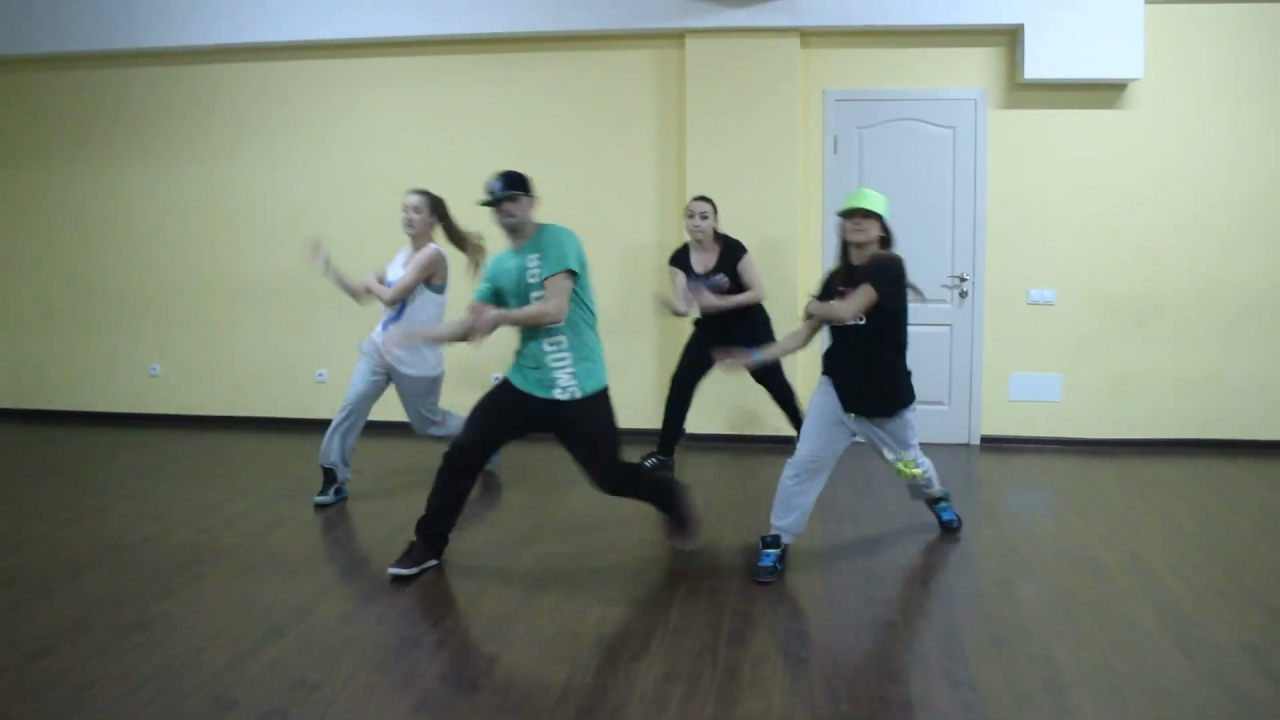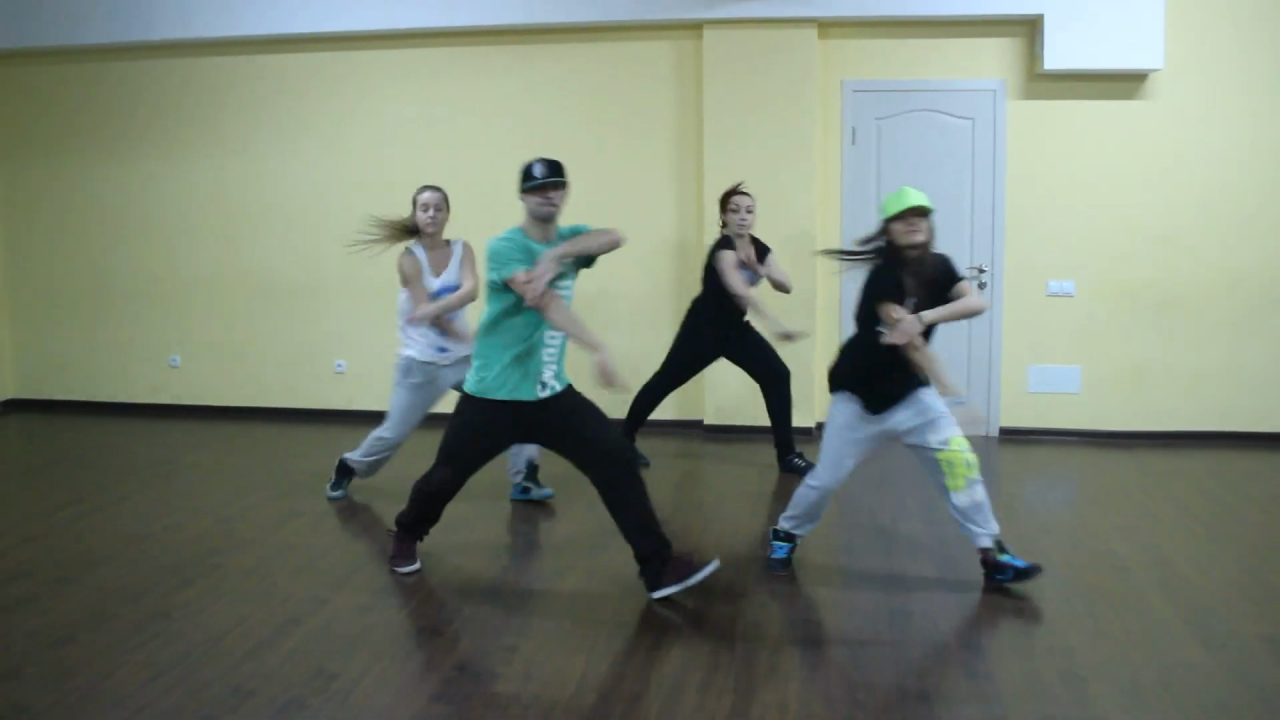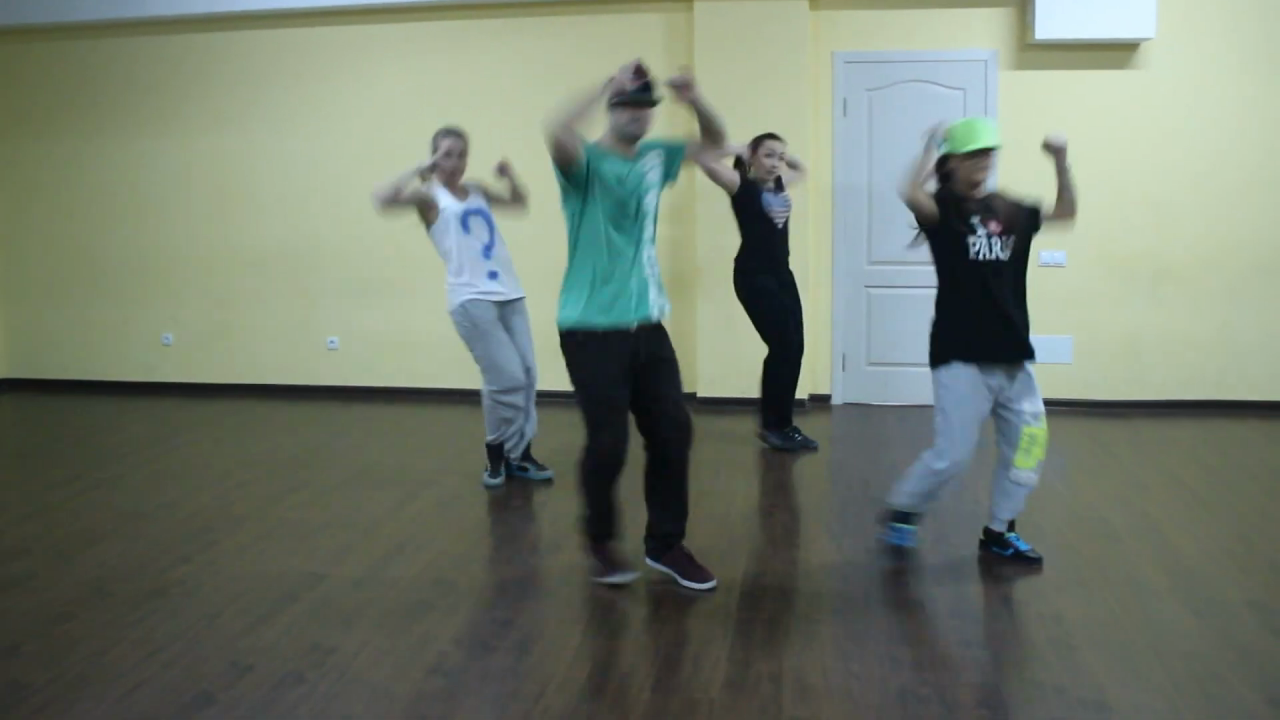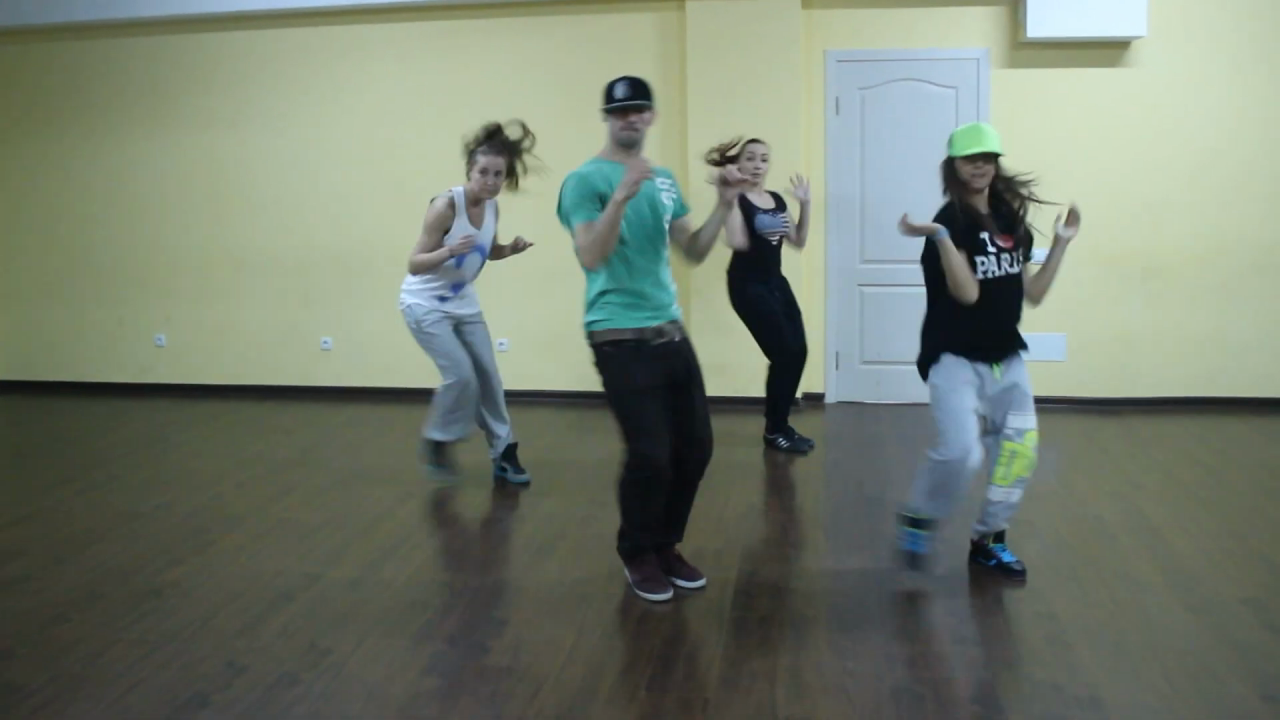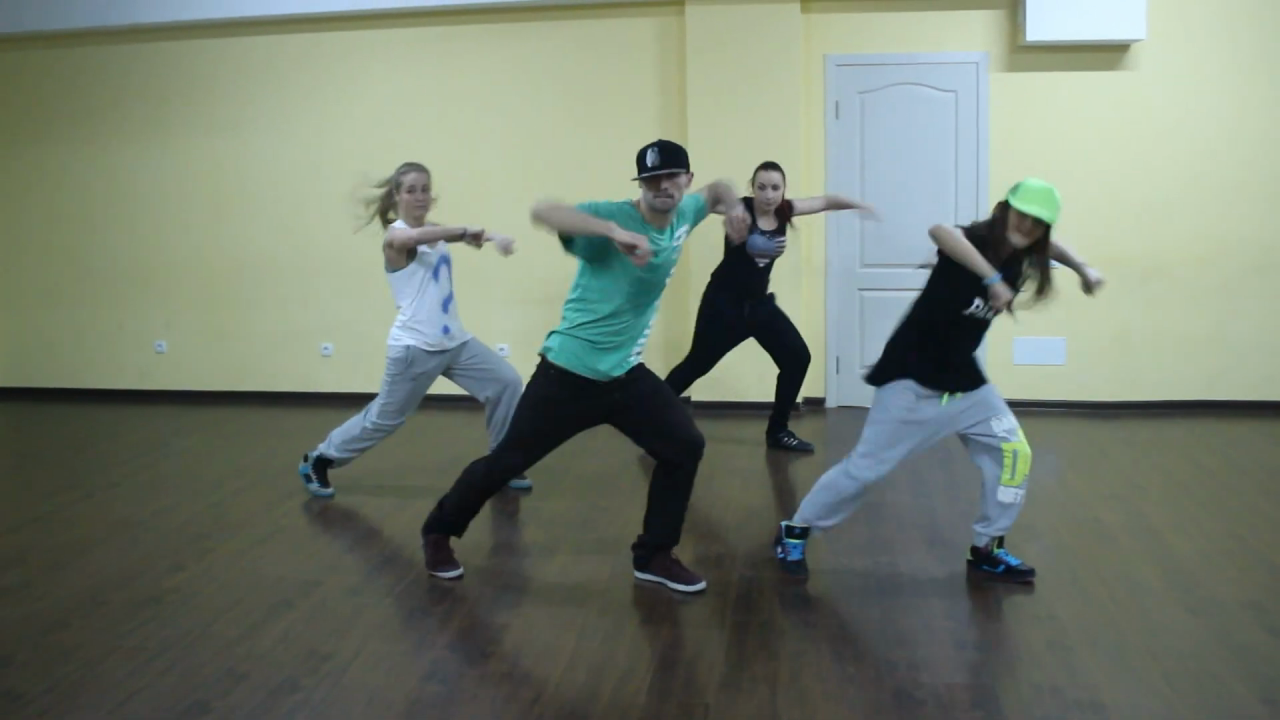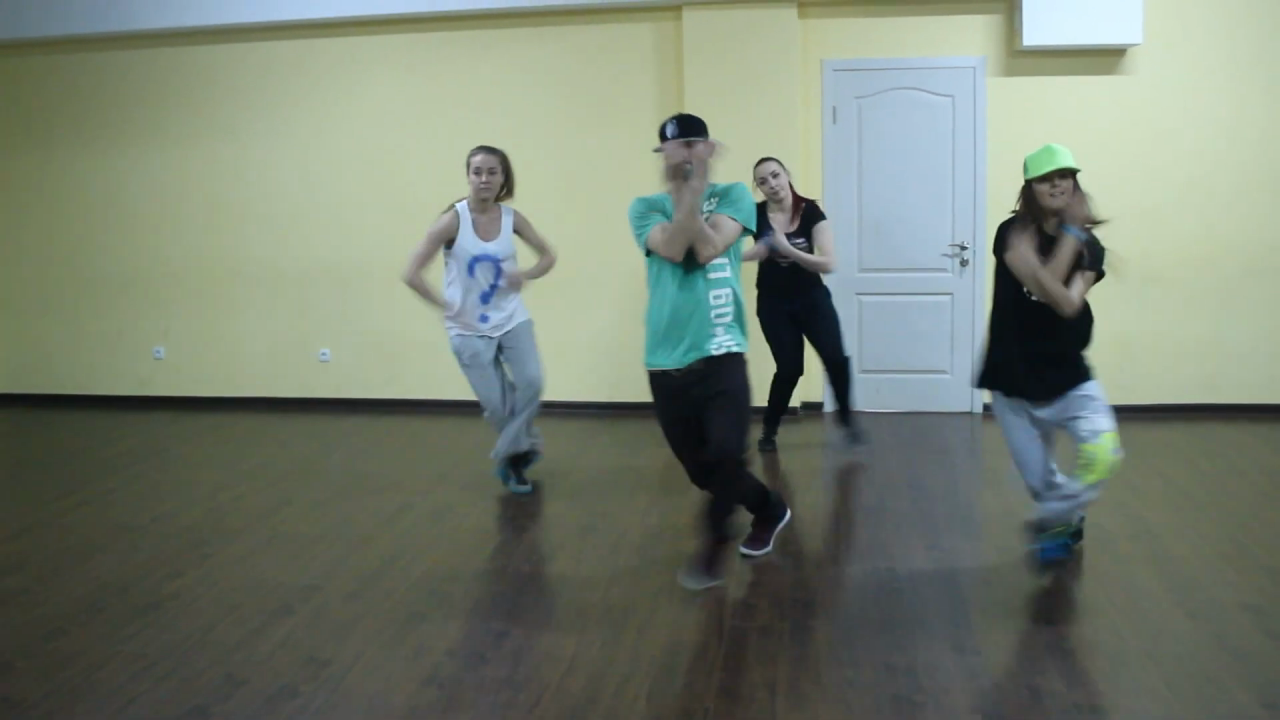
dt=0.4s
person 1, frame 1
left shoulder: (559, 241)
right shoulder: (498, 266)
left elbow: (553, 311)
right elbow: (473, 324)
left wrist: (498, 317)
right wrist: (421, 333)
left hip: (581, 389)
right hip: (525, 384)
left knee: (609, 475)
right knee: (461, 454)
left ankle: (673, 502)
right ankle: (429, 544)
person 1, frame 2
left shoulder: (571, 239)
right shoulder: (504, 247)
left elbow: (614, 238)
right elbow: (539, 298)
left wrist: (556, 256)
right wrist: (595, 347)
left hip: (551, 393)
right hip: (492, 397)
left knee: (616, 461)
right knee: (444, 478)
left ankle: (659, 567)
right ankle: (407, 535)
person 1, frame 3
left shoulder: (654, 157)
right shoulder: (583, 160)
left elbow: (713, 141)
right elbow: (556, 131)
left wrist: (693, 98)
right wrist: (612, 84)
left hip: (646, 324)
right hip: (591, 329)
left knee: (671, 434)
right knee: (608, 442)
left ankle: (667, 545)
right ankle: (600, 542)
person 1, frame 4
left shoulder: (663, 180)
right shoulder: (585, 181)
left elbow: (694, 252)
right elbow: (591, 258)
left wrist: (725, 201)
right wrist: (623, 194)
left hip: (669, 332)
right hip: (620, 336)
left knee: (695, 447)
right knee: (651, 454)
left ankle: (662, 546)
right ankle: (637, 555)
person 1, frame 5
left shoulder: (684, 213)
right shoulder: (612, 217)
left elbow: (719, 187)
right elbow: (543, 212)
left wrist: (732, 206)
right wrist: (614, 231)
left hip: (625, 373)
right hip: (570, 370)
left knee: (685, 446)
right knee: (508, 460)
left ankle: (654, 555)
right ankle: (438, 532)
person 1, frame 6
left shoulder: (734, 196)
right shoulder: (646, 207)
left elbow: (709, 248)
right elbow: (674, 249)
left wrist: (690, 193)
right wrist: (684, 190)
left hip: (721, 358)
right hip: (667, 366)
left knee: (727, 453)
right knee: (704, 468)
left ankle: (713, 551)
right ankle: (770, 511)
person 2, frame 1
left shoulder: (890, 267)
right shoulder: (836, 278)
left elbow: (845, 311)
right elbow: (803, 335)
left wrist: (814, 307)
right wrist: (755, 356)
left hip: (885, 392)
right hip: (836, 387)
left knee: (907, 461)
right knee: (805, 461)
left ankle: (937, 497)
right ankle: (776, 542)
person 2, frame 2
left shoulder: (937, 267)
right shoulder: (885, 274)
left elbow: (975, 303)
right elbow: (904, 336)
left wrist: (927, 316)
left hip: (909, 389)
right hip: (859, 391)
left knee: (959, 461)
right knee: (827, 476)
left ankle: (993, 557)
right ankle: (786, 533)
person 2, frame 3
left shoulder: (1004, 209)
right shoulder: (942, 211)
left elbow: (1064, 212)
right elbow: (911, 194)
left wrist: (1059, 159)
right wrist: (933, 144)
left hip: (1011, 354)
right hip: (962, 356)
left knee: (1029, 443)
right knee: (952, 453)
left ankle: (999, 532)
right ankle: (902, 511)
person 2, frame 4
left shoulder: (1010, 222)
right shoulder: (948, 223)
left elbow: (1033, 295)
right elbow: (967, 295)
left wrist: (1060, 244)
right wrist: (940, 237)
left hip: (1005, 360)
right hip: (955, 358)
left knee: (1018, 452)
right knee: (957, 454)
left ankle: (988, 540)
right ankle: (918, 521)
person 2, frame 5
left shoulder: (1019, 254)
right shoulder: (973, 242)
left elbow: (1046, 244)
right elbow: (939, 232)
left wrist: (1084, 269)
right wrist: (992, 279)
left hip: (965, 381)
right hip: (913, 379)
left knee: (1013, 454)
right knee: (866, 467)
left ankle: (986, 550)
right ankle: (795, 531)
person 2, frame 6
left shoulder: (1091, 246)
right shoulder: (1014, 233)
left elbow: (1068, 306)
right elbow: (1033, 279)
right wrist: (1071, 233)
left hip: (1070, 380)
right hip: (1012, 382)
left knee: (1104, 456)
right knee: (1039, 475)
left ankle: (1060, 518)
right ankle: (1059, 519)
person 3, frame 1
left shoulder: (433, 256)
right shoulder: (402, 254)
left elbow: (390, 297)
right elbow: (361, 295)
left wrist: (372, 281)
right wrist: (329, 267)
left hip: (417, 359)
right hip: (379, 348)
left knee: (427, 422)
right knee: (351, 407)
right ankle: (334, 477)
person 3, frame 2
left shoulder: (462, 249)
right shoulder: (409, 258)
left elbow: (471, 290)
right elbow: (424, 310)
left wrist: (435, 309)
left hip: (463, 353)
right hip: (422, 359)
right knee: (396, 428)
left ankle: (524, 479)
right ankle: (349, 468)
person 3, frame 3
left shoulder: (477, 191)
right shoulder: (428, 195)
left elbow: (520, 203)
right elbow: (383, 200)
left wrist: (509, 175)
right wrist: (419, 173)
left hip: (509, 295)
right hip: (471, 300)
left knee: (525, 374)
right knee: (507, 376)
left ankle: (518, 453)
right ankle: (496, 452)
person 3, frame 4
left shoulder: (492, 207)
right shoulder: (445, 206)
right elbow: (414, 265)
left wrist: (512, 248)
right wrist: (447, 251)
left hip: (463, 307)
right hip: (424, 305)
left knee: (488, 378)
right knee: (461, 379)
left ankle: (504, 453)
right ankle: (438, 444)
person 3, frame 5
left shoulder: (431, 234)
right shoulder: (396, 236)
right elbow: (425, 235)
left wrist: (486, 236)
right wrist: (472, 231)
left hip: (455, 341)
right hip: (415, 347)
left knee: (507, 384)
right knee: (384, 417)
right ankle: (316, 461)
person 3, frame 6
left shoulder: (512, 218)
right shoulder: (453, 219)
left elbow: (548, 257)
right elbow: (413, 275)
left wrist: (526, 274)
right wrist: (451, 310)
left hip: (512, 320)
right hip: (469, 329)
left knee: (529, 383)
right knee: (495, 404)
left ankle: (516, 453)
right ankle: (511, 453)
person 4, frame 1
left shoulder: (733, 249)
right shoulder: (679, 258)
left elbow: (759, 292)
right elbow: (680, 306)
left wrist: (719, 303)
right wrist: (676, 305)
left hip: (748, 325)
right hip: (710, 329)
left knee: (773, 382)
right knee: (680, 384)
right ankle: (664, 453)
person 4, frame 2
left shoulder: (760, 249)
right shoulder: (724, 248)
left elbow: (786, 287)
right elbow: (739, 290)
left wrist: (767, 272)
right wrist: (776, 326)
left hip: (734, 326)
right hip: (702, 327)
left knee: (778, 376)
right knee: (665, 382)
left ankle: (787, 454)
right ankle: (625, 439)
person 4, frame 3
left shoulder: (777, 182)
right shoulder: (741, 184)
left elbow: (800, 169)
right elbow: (703, 158)
left wrist: (783, 159)
right wrist: (739, 152)
left hip: (780, 275)
right hip: (754, 276)
left knee: (794, 346)
right knee: (782, 345)
left ankle: (784, 424)
right ankle: (770, 424)
person 4, frame 4
left shoulder: (777, 200)
right shoulder: (736, 201)
left elbow: (798, 241)
right elbow: (737, 244)
left wrist: (804, 203)
right wrist: (732, 196)
left hip: (776, 282)
right hip: (748, 286)
left knee: (798, 352)
right knee: (785, 354)
left ankle: (781, 425)
right ankle: (774, 430)
person 4, frame 5
left shoulder: (785, 211)
right shoulder: (741, 209)
left elbow: (826, 201)
left wrist: (856, 204)
left hip: (758, 303)
right hip: (723, 302)
left knee: (797, 359)
right knee: (697, 365)
left ankle: (778, 431)
person 4, frame 6
left shoulder: (811, 212)
right shoulder: (755, 214)
left elbow: (828, 264)
left wrist: (789, 251)
right wrist: (765, 246)
left hip: (811, 297)
right hip: (772, 301)
left knee: (835, 358)
right knee: (789, 367)
left ankle: (845, 417)
right ankle: (770, 429)
